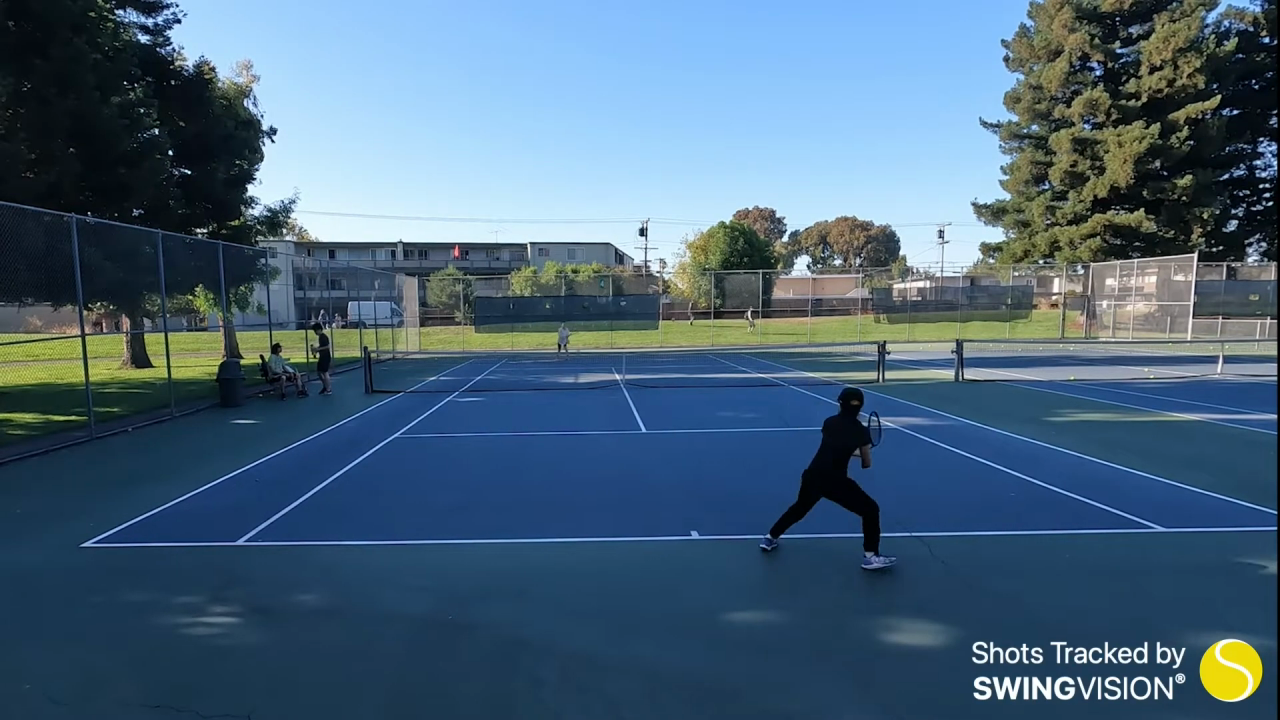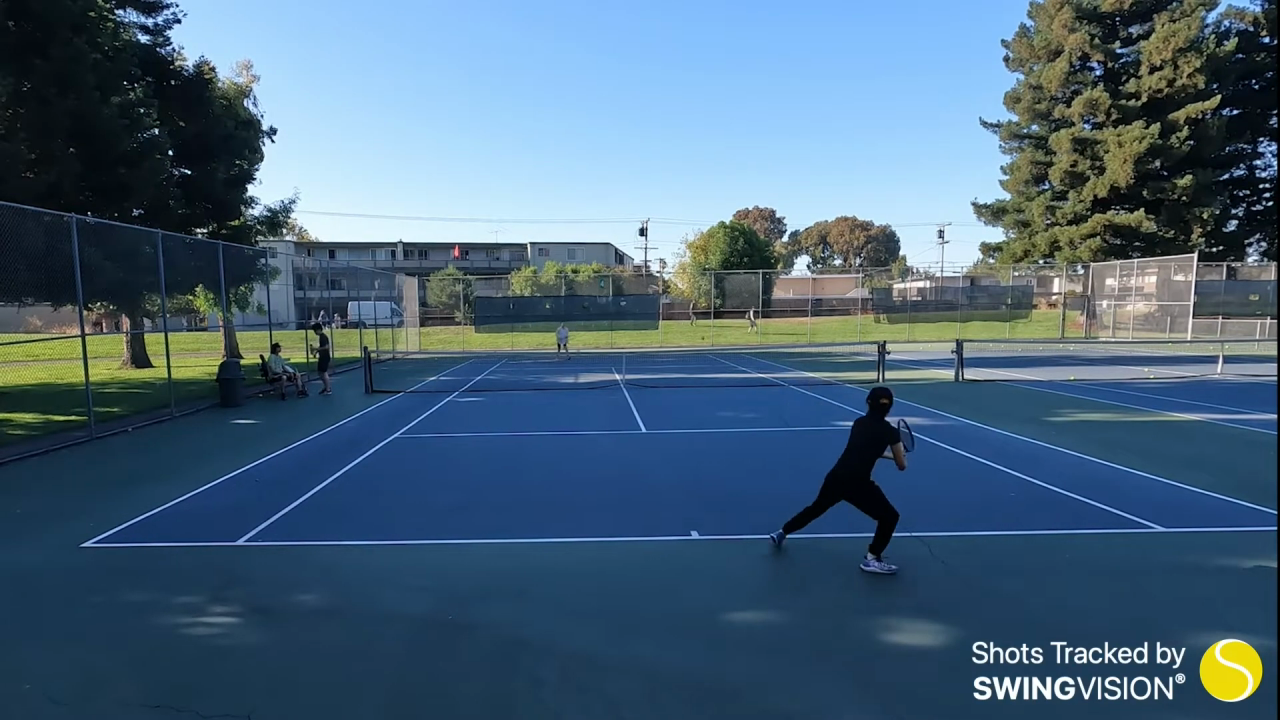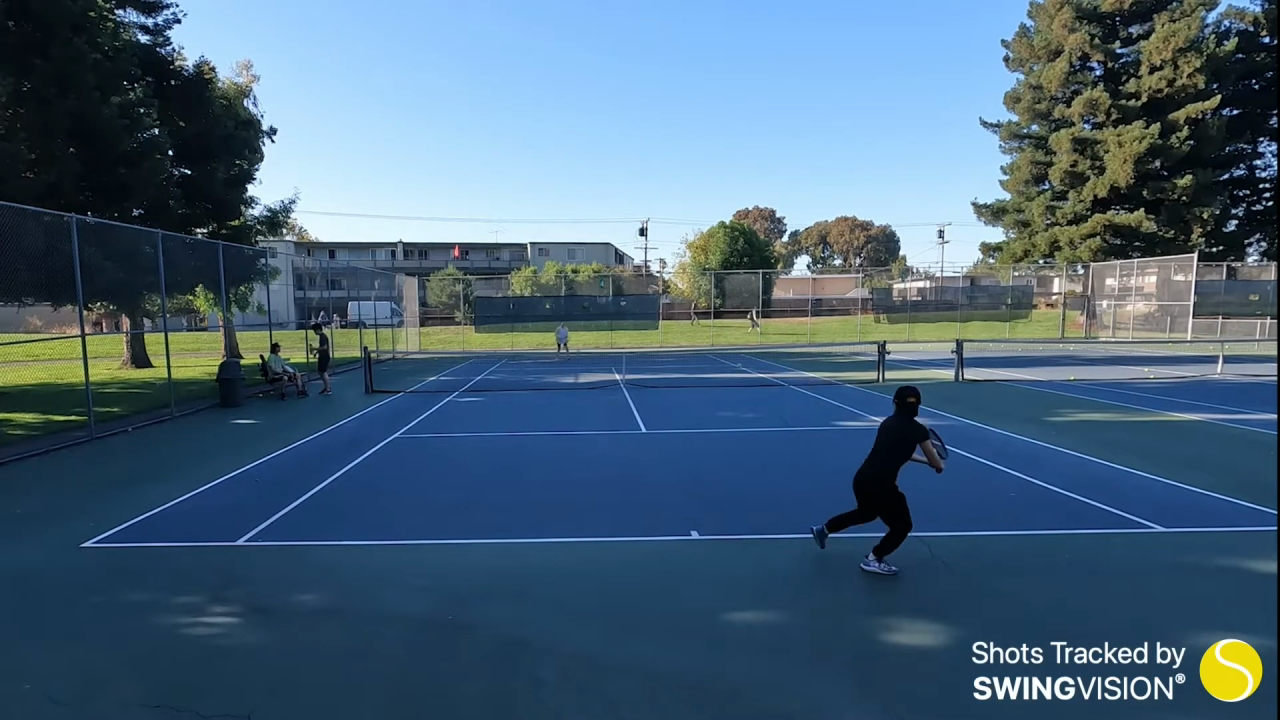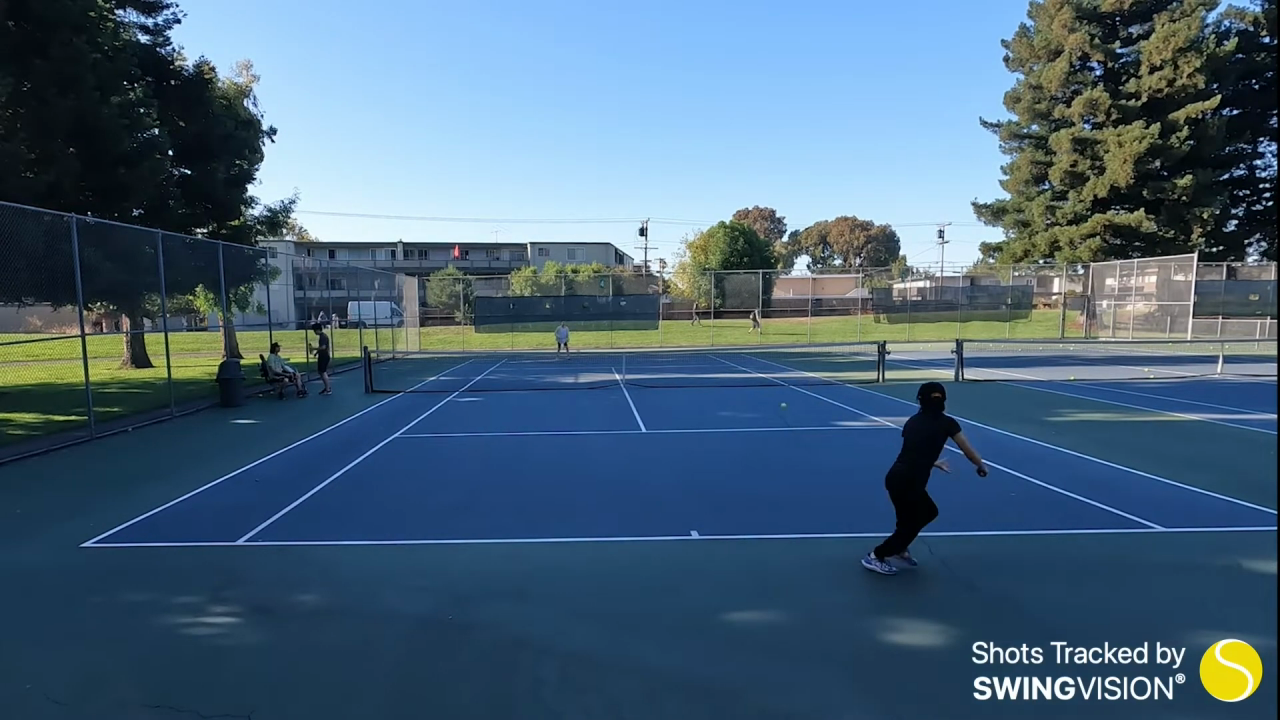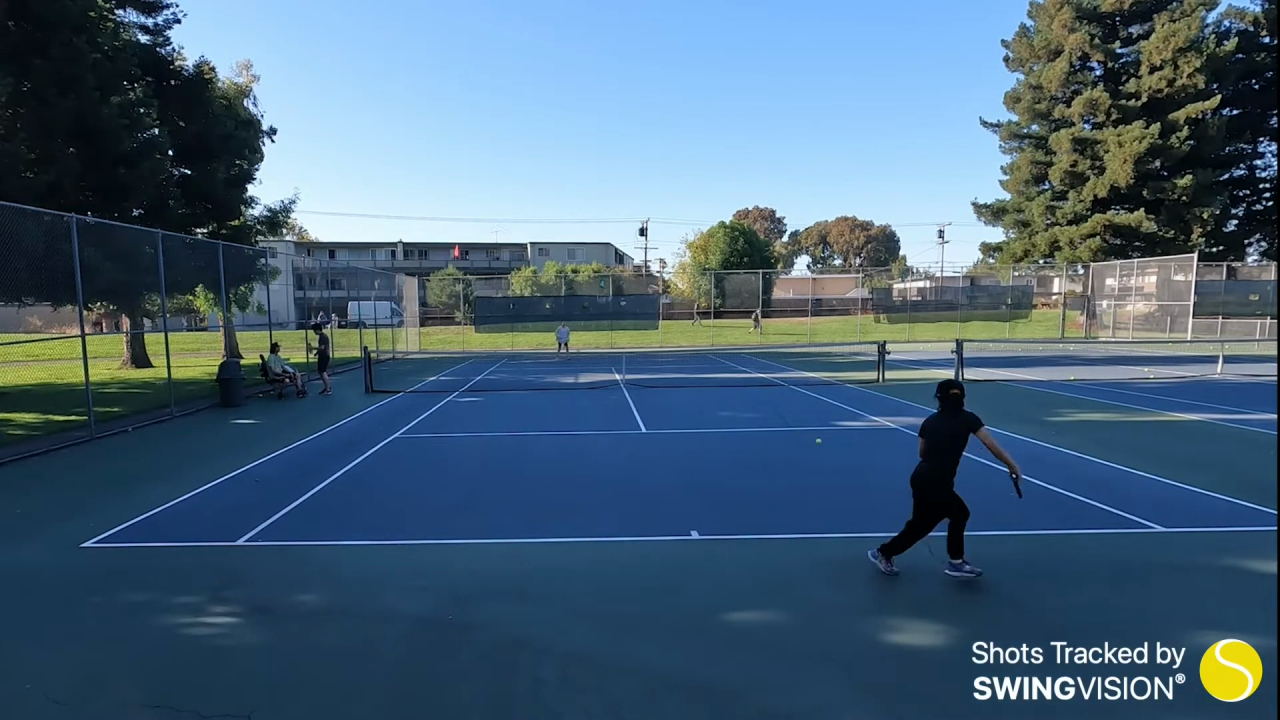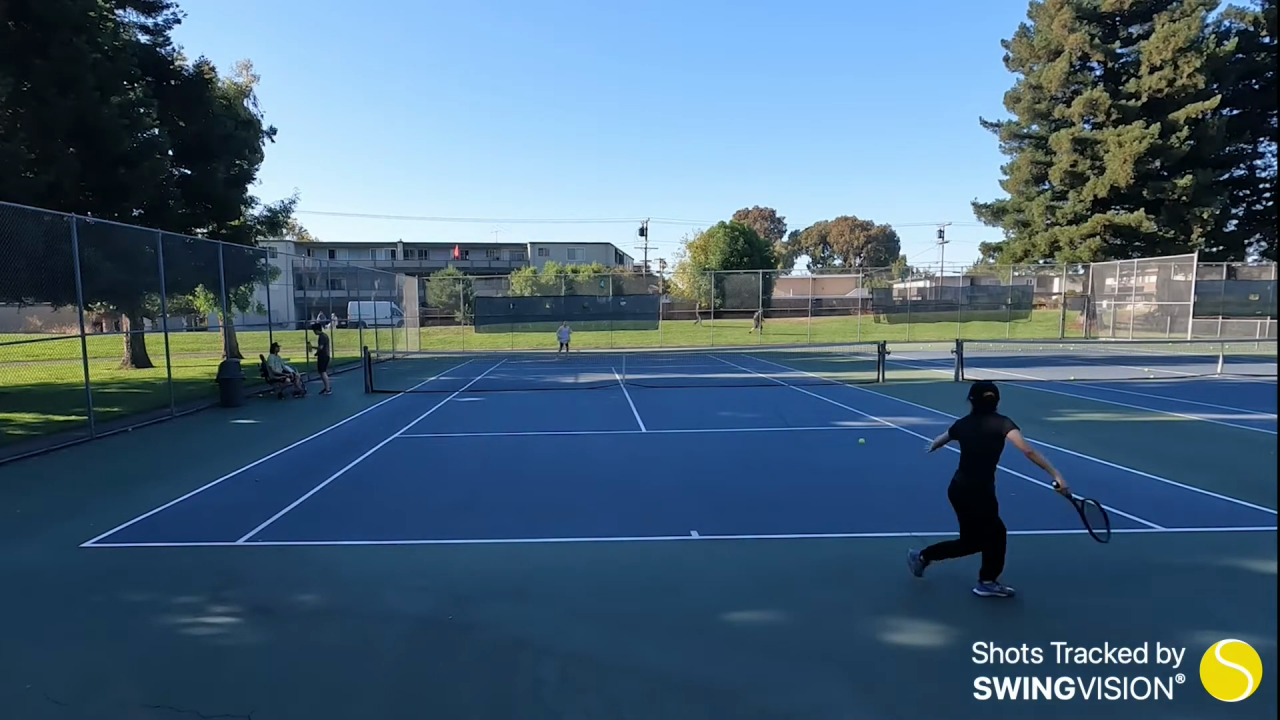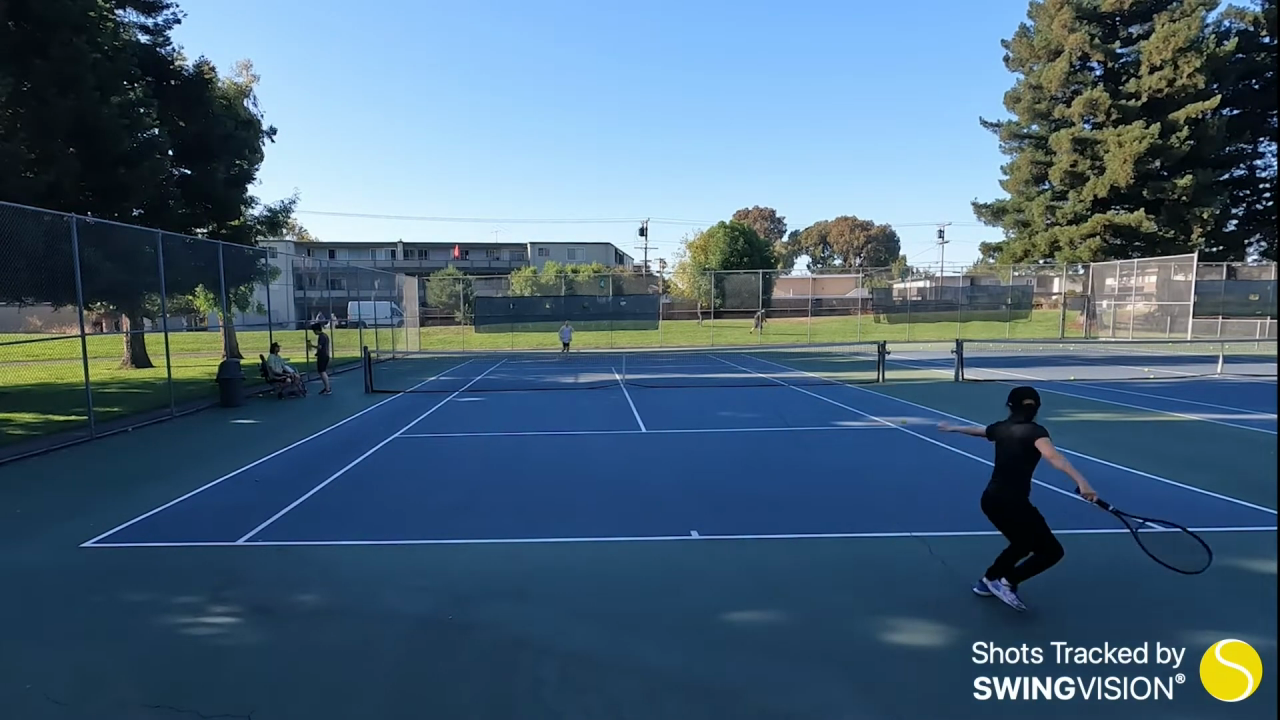
dt=0.1s
person 1, frame 1
left shoulder: (829, 423)
right shoulder: (861, 431)
right elbow: (866, 464)
right wrist: (857, 454)
left hip: (813, 476)
right hip: (836, 480)
left knee: (800, 507)
right knee: (870, 511)
left ankle: (770, 538)
right ankle: (871, 555)
person 1, frame 2
left shoulder: (859, 423)
right shoulder: (889, 431)
right elbow: (902, 465)
left wrist: (889, 455)
right wrist: (898, 458)
left hip: (836, 476)
right hip: (857, 483)
left knee: (817, 508)
right knee: (889, 517)
left ankle: (781, 534)
right ankle: (872, 558)
person 1, frame 3
left shoulder: (887, 424)
right shoulder: (918, 430)
right elbow: (936, 464)
left wrist: (922, 459)
right wrist: (937, 465)
left hip: (863, 478)
right hip: (881, 484)
left knee: (867, 513)
right knee: (902, 525)
left ankle: (824, 529)
right ankle: (873, 559)
person 1, frame 4
left shoulder: (912, 422)
right shoulder: (947, 423)
right elbow: (967, 451)
right wrist: (980, 466)
left hip: (897, 477)
right hip: (907, 482)
left knee: (928, 512)
right knee: (909, 526)
left ankle: (898, 550)
right ankle: (875, 558)
person 1, frame 5
left shoulder: (929, 421)
right shoulder: (968, 419)
right elbow: (993, 447)
right wrist: (1013, 467)
left hip: (923, 477)
right hip: (934, 482)
left knee: (960, 513)
right knee: (919, 526)
left ankle: (956, 562)
right ankle: (882, 554)
person 1, frame 6
left shoulder: (962, 424)
right shoulder: (1002, 423)
left elbow: (940, 440)
right elbow: (1028, 450)
left wrist: (932, 447)
right wrist: (1056, 475)
left hip: (960, 487)
right hip: (977, 491)
left knee: (996, 533)
right knee: (972, 543)
left ankle: (987, 581)
right ankle: (924, 556)
person 1, frame 7
left shoulder: (1000, 428)
right shoulder: (1034, 431)
left elbow: (975, 430)
right elbow: (1055, 457)
left wrist: (954, 428)
right wrist: (1081, 481)
left hip: (992, 498)
right hip: (1012, 501)
left knee: (1023, 545)
right knee: (1051, 552)
left ankle: (990, 581)
right ankle: (1005, 581)
